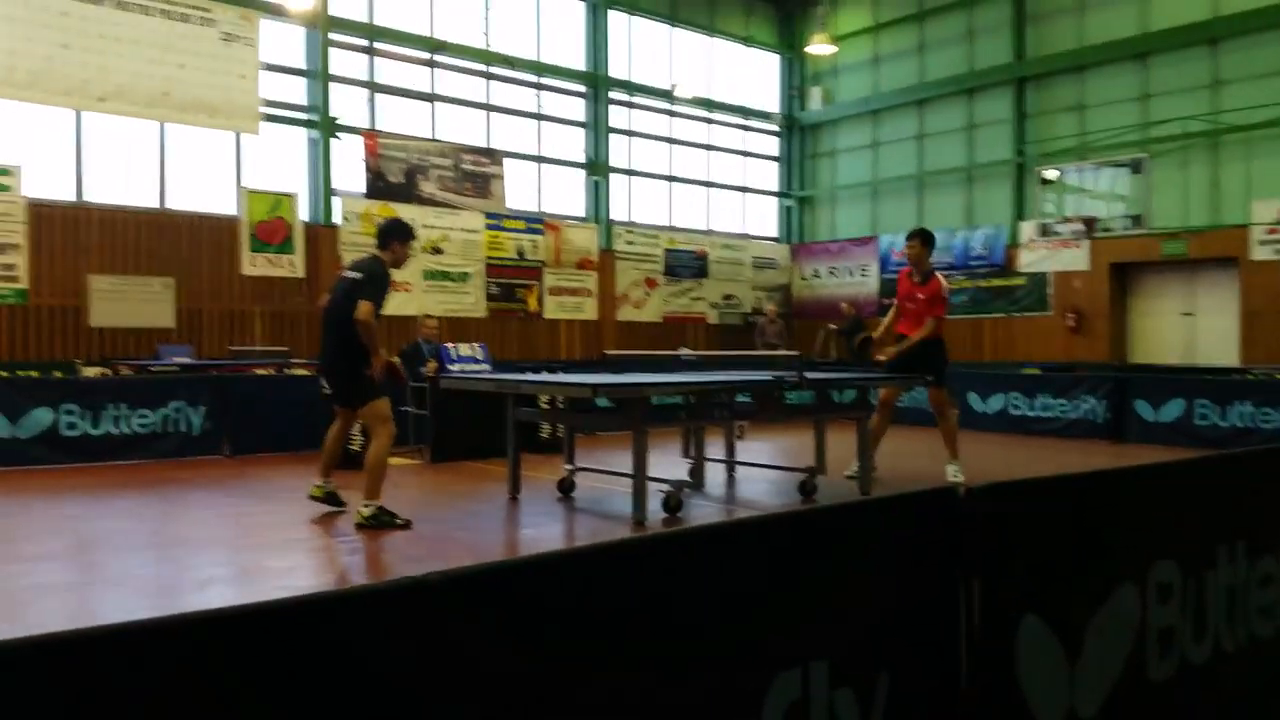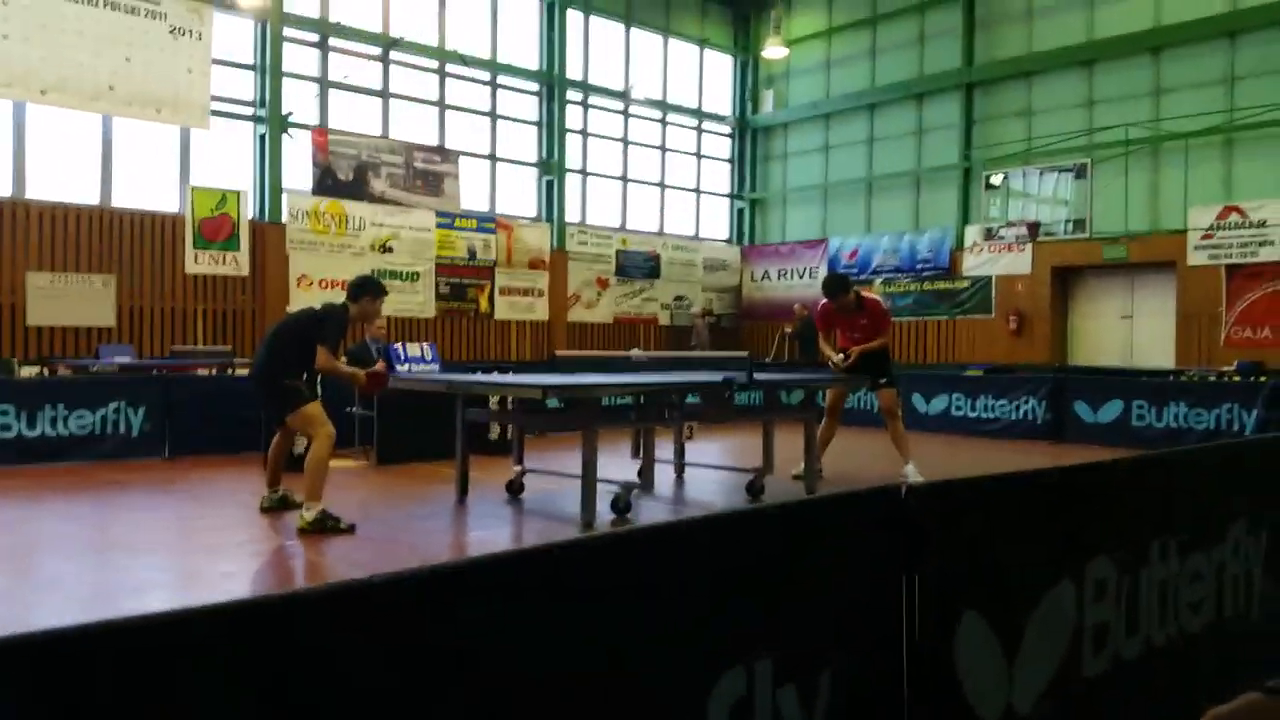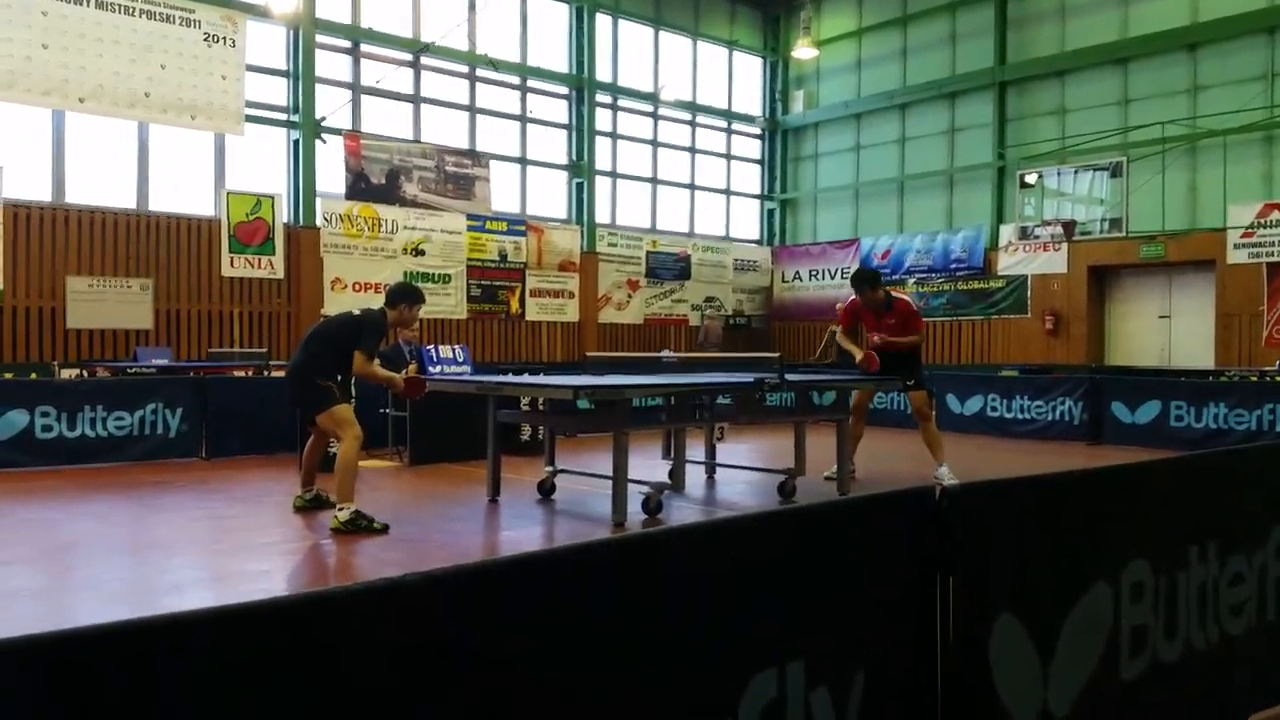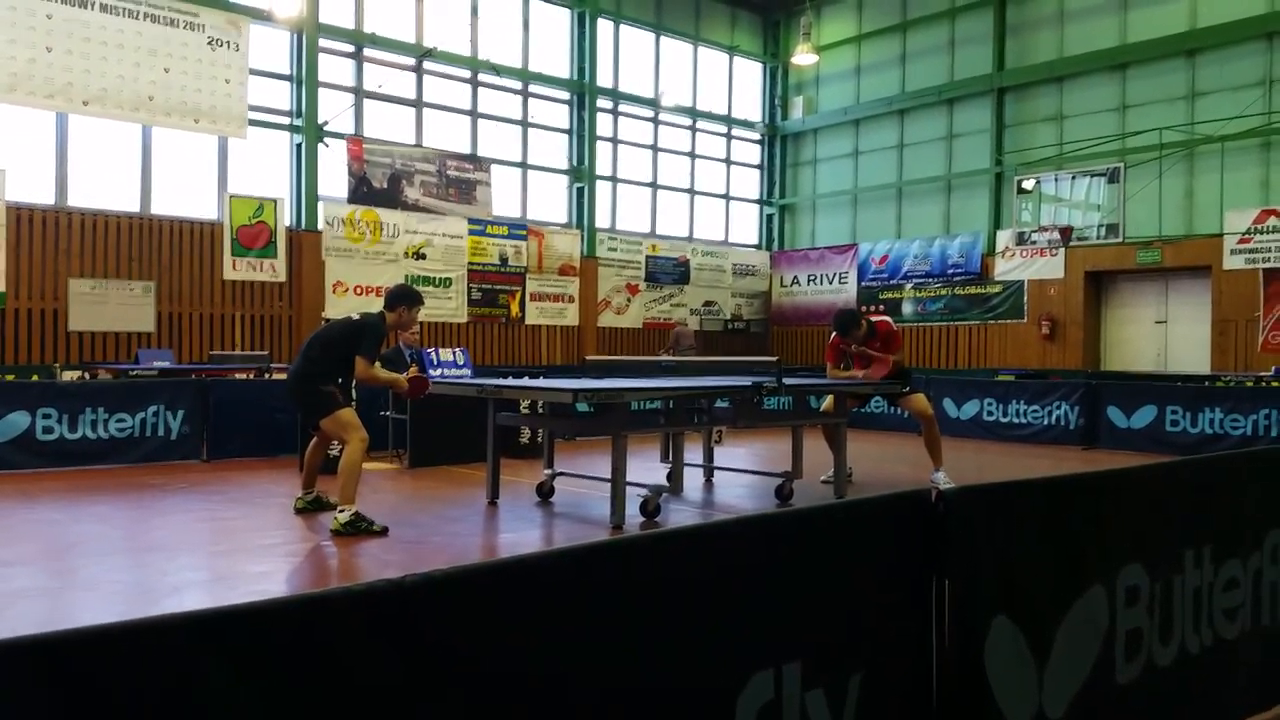
dt=1s
person 1, frame 1
left shoulder: (355, 268)
right shoulder: (379, 273)
left elbow: (329, 305)
right elbow: (364, 316)
right wrist: (376, 353)
left hip: (333, 358)
right hip: (352, 362)
left knee: (345, 419)
right knee: (384, 430)
left ankle: (323, 485)
right ankle: (370, 509)
person 1, frame 2
left shoulder: (331, 312)
right shoulder: (337, 317)
left elbow: (317, 360)
right elbow: (323, 363)
left wrist: (351, 374)
right wrist: (352, 373)
left hip: (268, 371)
right hip: (278, 375)
left knee: (287, 431)
right knee: (324, 434)
left ankle: (273, 496)
right ankle: (312, 513)
person 1, frame 3
left shoulder: (371, 318)
right shoulder: (375, 323)
left elbow: (361, 364)
right elbow: (359, 369)
left wrist: (391, 377)
right wrist: (390, 378)
left hip: (304, 373)
right hip: (312, 376)
left knee: (323, 432)
right knee: (351, 435)
left ankle: (307, 494)
right ankle: (345, 514)
person 1, frame 4
left shoulder: (370, 322)
right shoulder: (375, 327)
left elbow: (363, 366)
right elbow: (362, 373)
left wrist: (396, 378)
right wrist: (393, 380)
left hip: (306, 378)
right hip: (313, 382)
left knee: (325, 435)
right knee: (357, 438)
left ankle: (307, 497)
right ankle: (345, 515)
person 2, frame 1
left shoulder: (938, 285)
right shoulder: (904, 275)
left elbow: (930, 328)
left wrist: (899, 349)
right wrist: (879, 332)
left hip: (928, 348)
right hip: (902, 345)
left knee: (941, 407)
right knee: (884, 403)
left ankle: (953, 463)
person 2, frame 2
left shoulder: (874, 303)
right shoulder: (825, 308)
left elbow: (886, 338)
right elbow: (823, 340)
left wrist: (861, 349)
right wrist: (833, 356)
left hip: (875, 356)
right hip: (846, 356)
left knee: (890, 411)
right knee: (831, 409)
left ankle: (908, 466)
person 2, frame 3
left shoulder: (904, 304)
right shoulder: (853, 304)
left elbow: (919, 338)
right elbow: (840, 335)
left wrist: (889, 340)
right wrist: (856, 351)
left hip: (905, 357)
right hip: (876, 356)
left knee: (922, 413)
right knee: (857, 409)
left ankle: (941, 468)
person 2, frame 4
left shoulder: (886, 325)
right shoulder: (837, 338)
left elbow: (898, 361)
right elbow: (831, 372)
left wrist: (867, 353)
right wrist: (856, 373)
left hip: (893, 376)
right hip: (859, 377)
left knee: (926, 414)
right knee: (827, 413)
left ankle: (938, 471)
